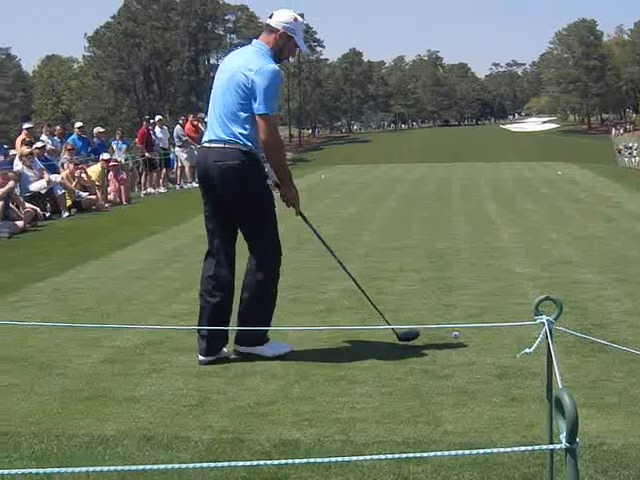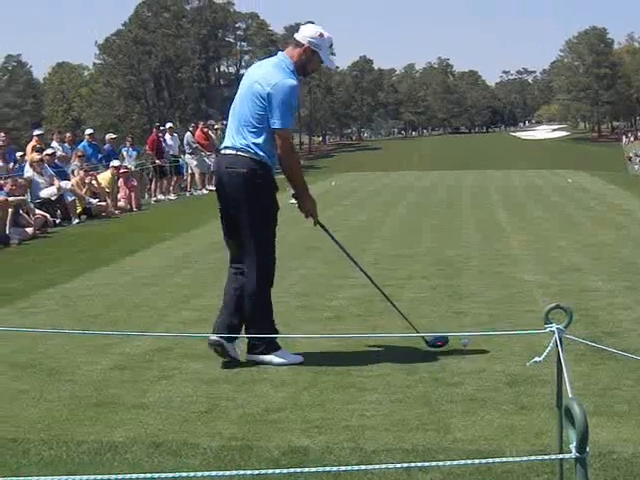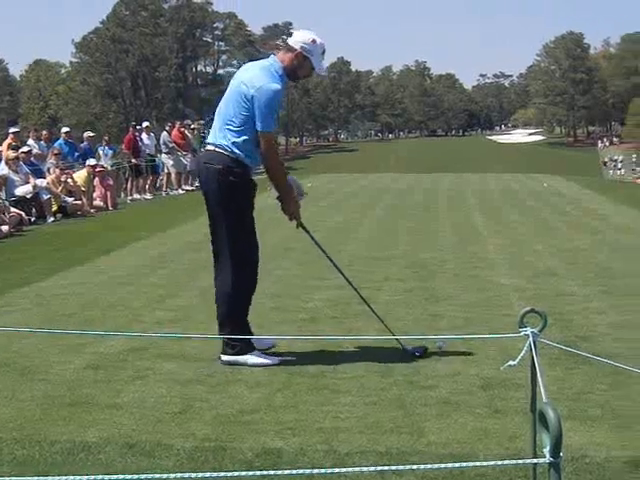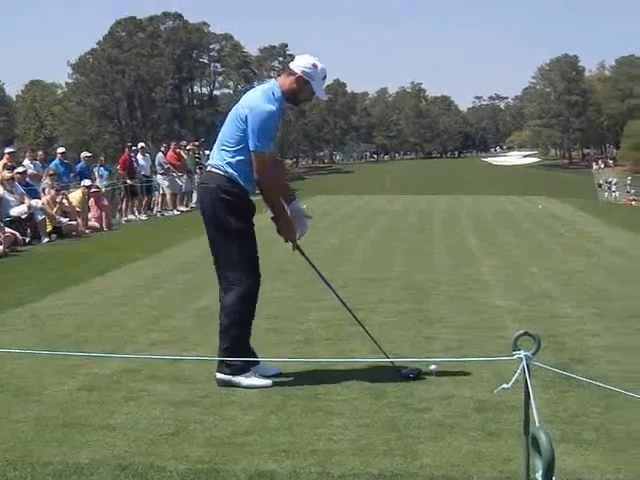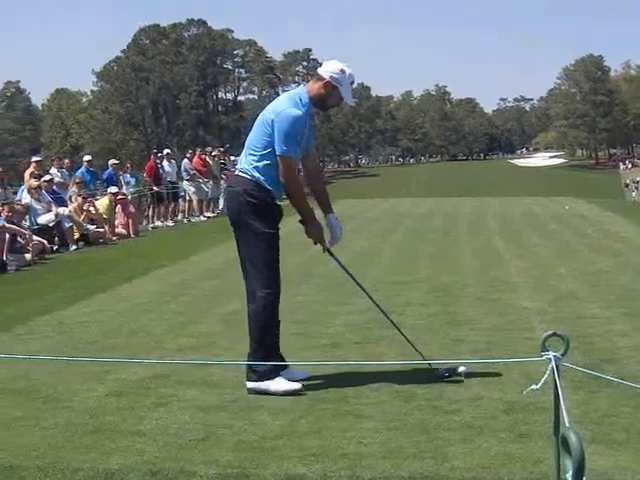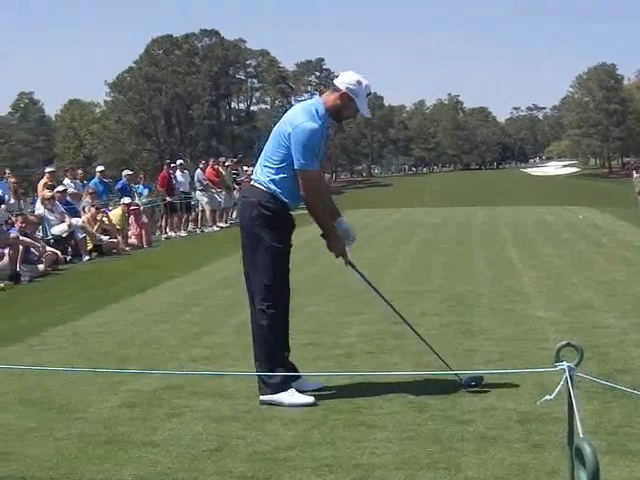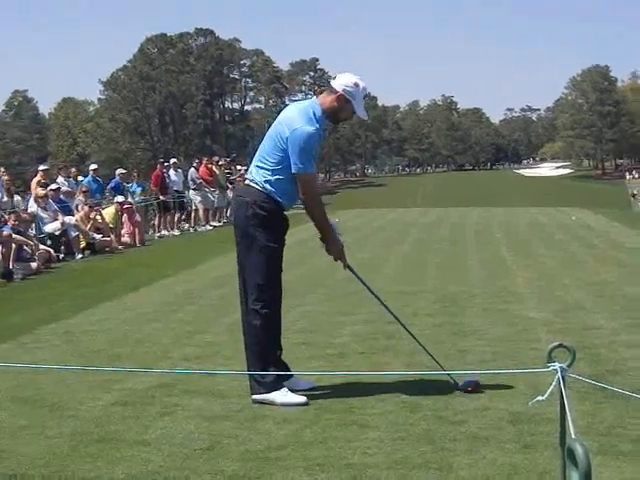
dt=0.2s
person 1, frame 1
left shoulder: (231, 59)
right shoulder: (267, 70)
right elbow: (268, 136)
right wrist: (287, 184)
left hip: (208, 158)
right hip: (238, 164)
left knee: (218, 255)
right knee: (265, 253)
left ankle: (210, 344)
right ankle: (251, 335)
person 1, frame 2
left shoulder: (260, 68)
right shoulder: (285, 83)
right elbow: (284, 149)
left wrist: (295, 186)
right wrist: (304, 195)
left hip: (228, 164)
right hip: (250, 172)
left knee: (242, 257)
right knee: (260, 262)
left ankle: (226, 331)
right ankle: (261, 345)
person 1, frame 3
left shoulder: (254, 69)
right shoulder: (270, 85)
right elbow: (267, 149)
left wrist: (285, 179)
right wrist: (287, 197)
left hip: (216, 164)
right hip: (228, 170)
left knee: (240, 254)
right knee: (237, 259)
left ankle: (235, 332)
right ankle: (235, 345)
person 1, frame 4
left shoulder: (265, 98)
right shoulder: (266, 107)
left elbow: (273, 163)
right elbow: (261, 172)
left wrist: (293, 204)
right wrist: (281, 218)
left hip: (226, 191)
right hip: (224, 192)
left knee: (241, 279)
right knee: (242, 280)
left ankle: (242, 358)
right ankle: (232, 365)
person 1, frame 5
left shoulder: (302, 111)
right shoulder: (291, 112)
left elbow: (311, 168)
right elbow: (288, 177)
left wrist: (329, 215)
right wrist: (310, 221)
left hip: (257, 198)
right hip: (249, 197)
left knee: (265, 284)
right knee: (265, 286)
left ankle: (271, 363)
right ankle: (260, 372)
person 1, frame 6
left shoulder: (315, 118)
right shoulder: (308, 124)
left elbow: (316, 180)
right elbow: (308, 190)
left wrist: (339, 220)
right wrist: (330, 234)
left hip: (271, 209)
right hip: (264, 208)
left knee: (277, 296)
right knee: (268, 298)
left ankle: (283, 372)
right ankle: (272, 384)
person 1, frame 7
left shoulder: (305, 111)
right shoulder: (305, 128)
left elbow: (307, 184)
right elbow: (307, 193)
left wrist: (326, 223)
right wrist: (329, 237)
left hip: (264, 208)
right hip: (258, 208)
left knee: (269, 295)
right knee: (261, 297)
left ankle: (275, 371)
right ankle: (264, 384)
